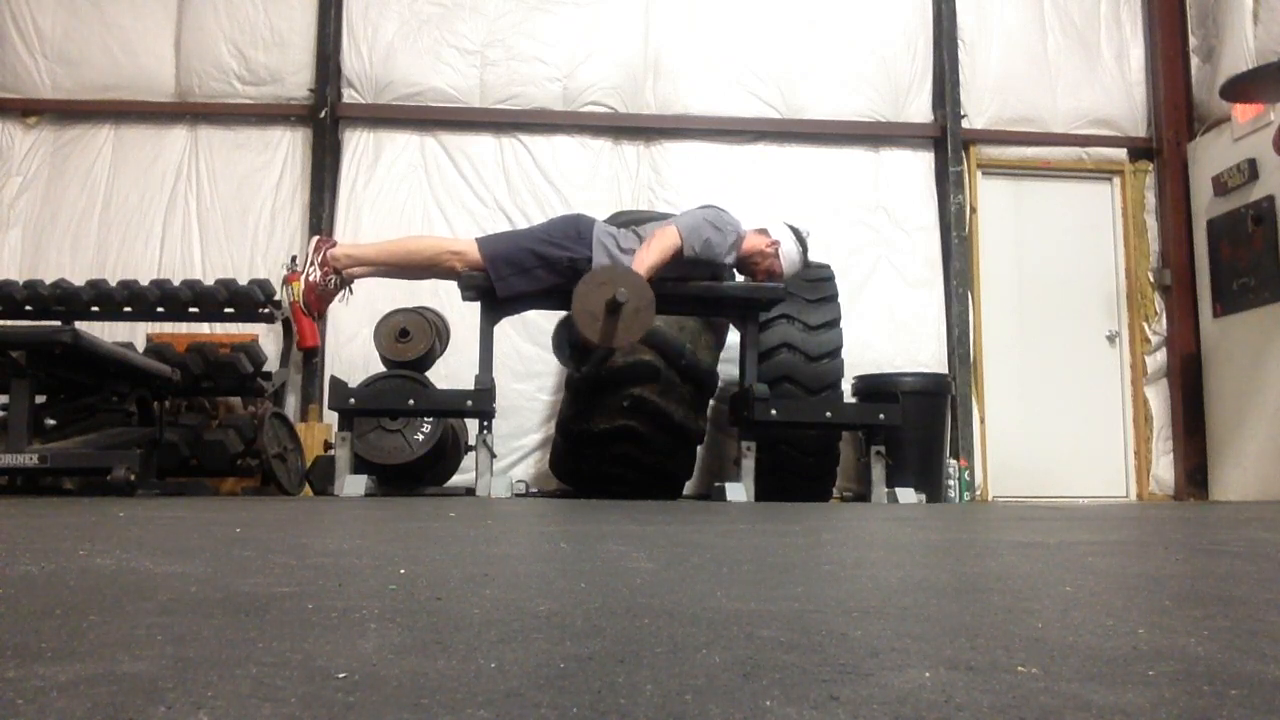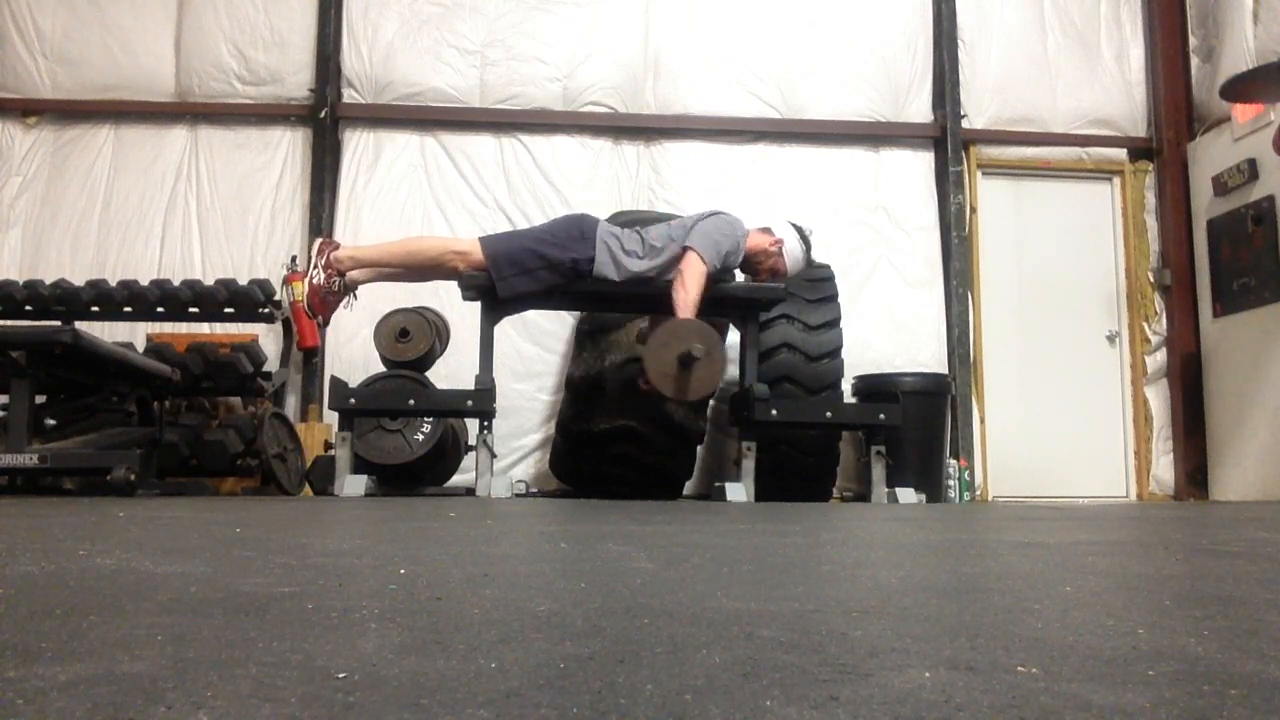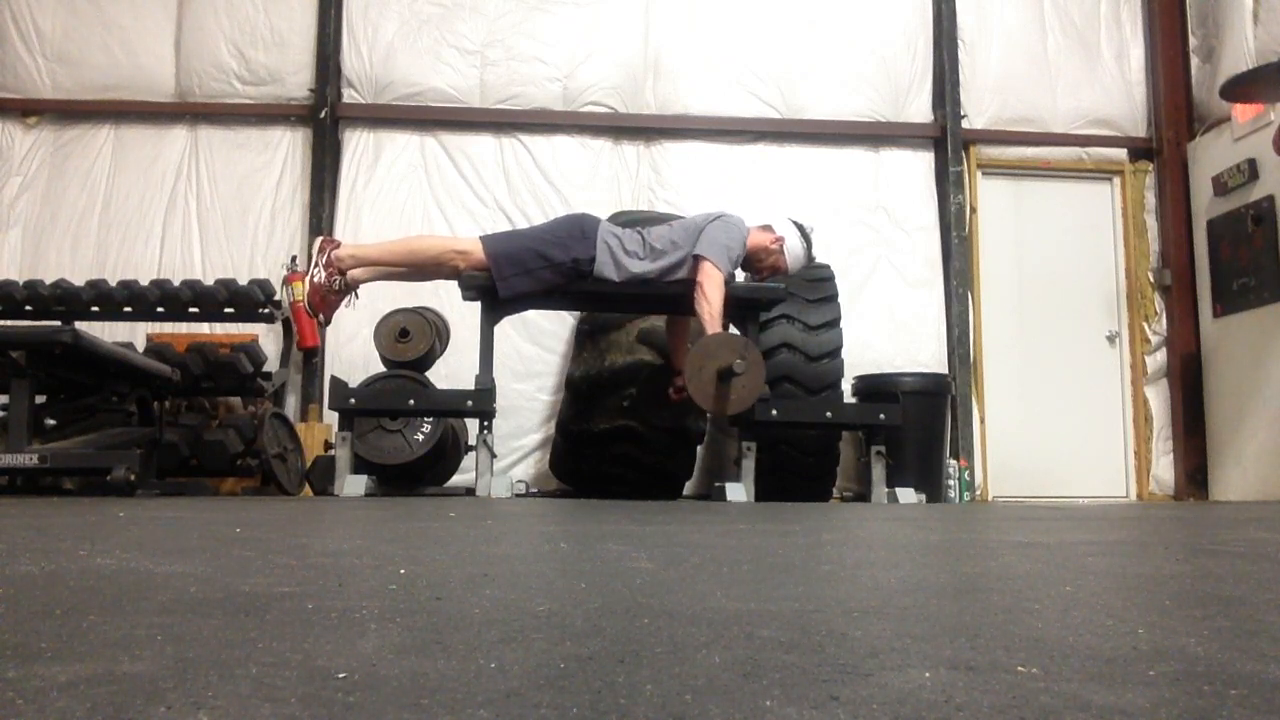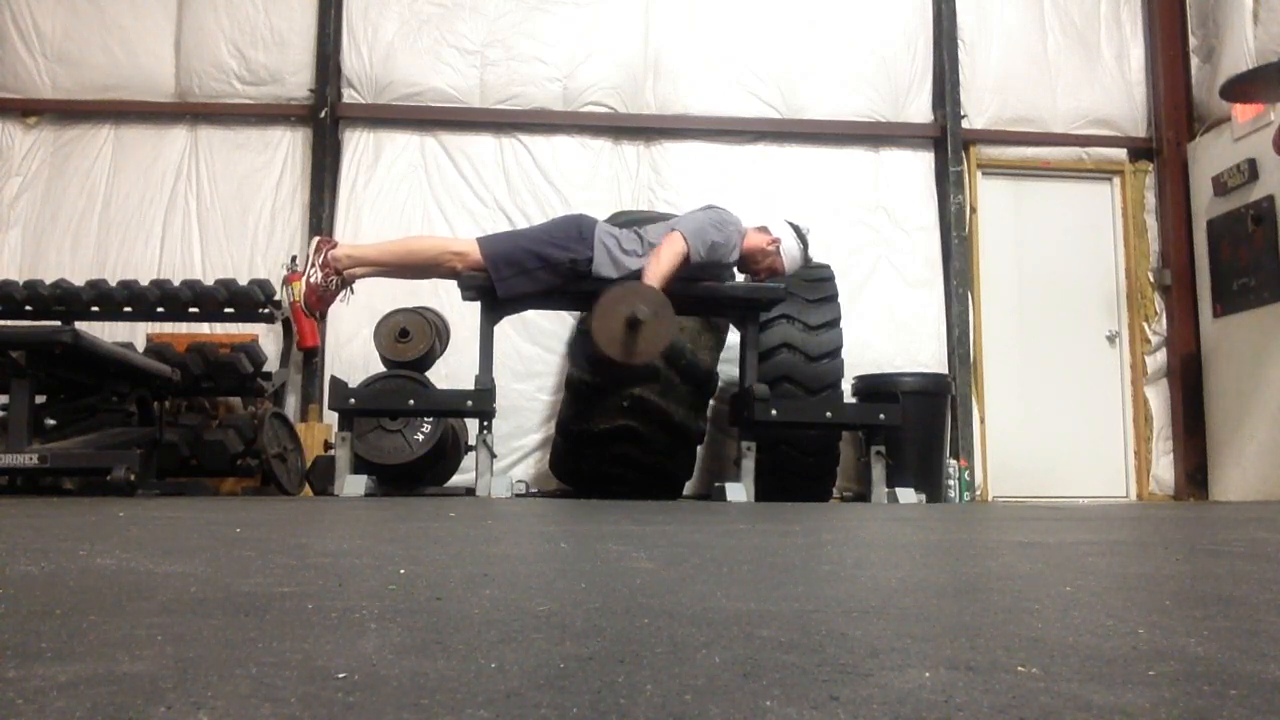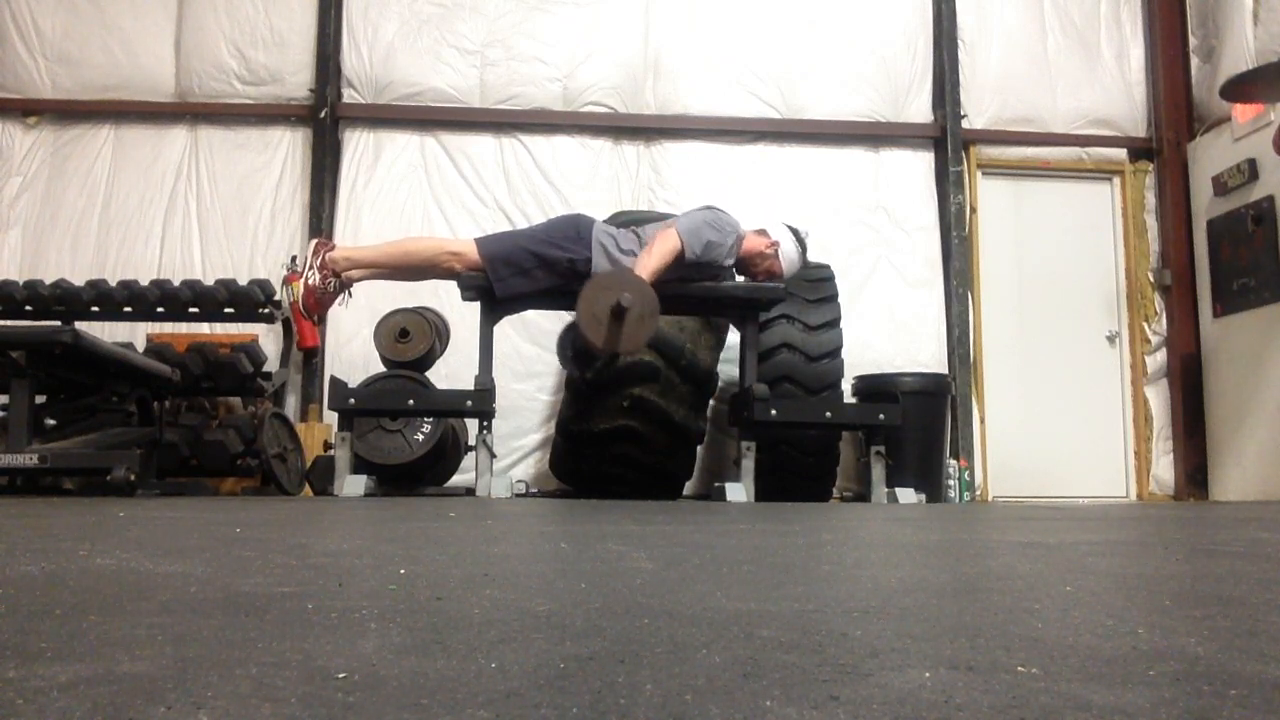
dt=0.5s
person 1, frame 1
left shoulder: (722, 261)
right shoulder: (723, 227)
left elbow: (673, 275)
right elbow: (663, 238)
left hip: (585, 267)
right hip: (580, 247)
left knee: (457, 261)
right knee: (460, 256)
left ankle: (343, 271)
right ankle: (338, 256)
person 1, frame 2
left shoulder: (724, 260)
right shoulder: (727, 228)
left elbow: (667, 291)
right elbow: (687, 275)
left hip: (586, 266)
right hip: (582, 247)
left knee: (460, 263)
right knee: (463, 257)
left ankle: (346, 277)
right ankle: (339, 258)
person 1, frame 3
left shoulder: (721, 253)
right shoulder: (731, 229)
left elbow: (680, 308)
right elbow: (705, 287)
left wrist: (681, 372)
left hip: (586, 261)
right hip: (585, 247)
left knee: (460, 263)
right knee: (464, 255)
left ankle: (348, 278)
right ankle: (342, 256)
person 1, frame 4
left shoulder: (723, 263)
right shoulder: (725, 226)
left elbow: (676, 280)
right elbow: (669, 246)
left hip: (586, 272)
right hip: (581, 248)
left knee: (459, 260)
right knee: (461, 256)
left ankle: (341, 274)
right ankle: (338, 257)
person 1, frame 5
left shoulder: (722, 263)
right shoulder: (722, 227)
left elbow: (669, 278)
right elbow: (665, 241)
left hip: (583, 269)
right hip: (579, 247)
left knee: (456, 262)
right knee: (459, 256)
left ankle: (342, 275)
right ankle: (337, 258)
